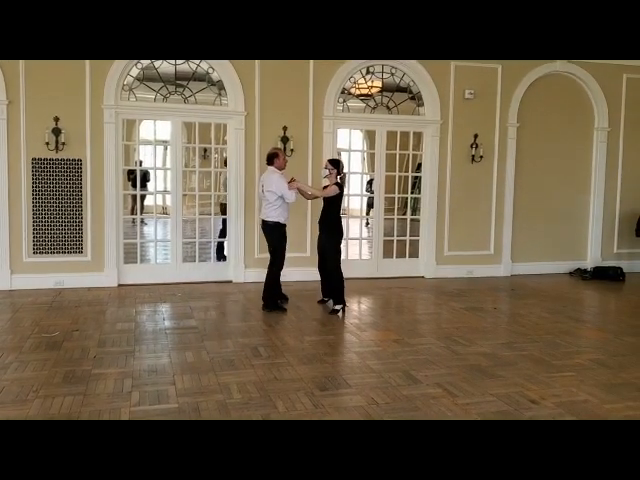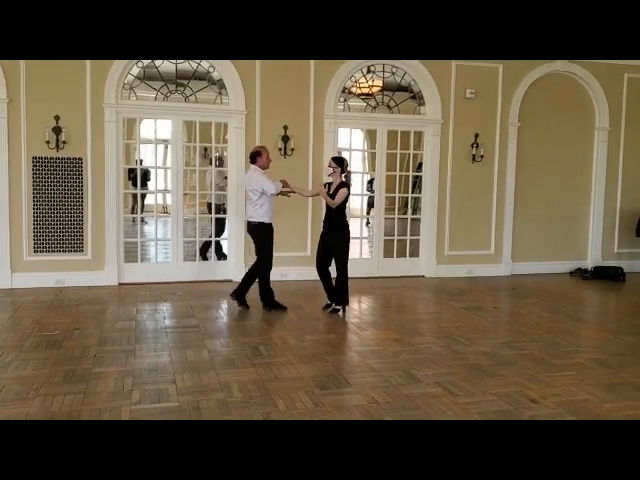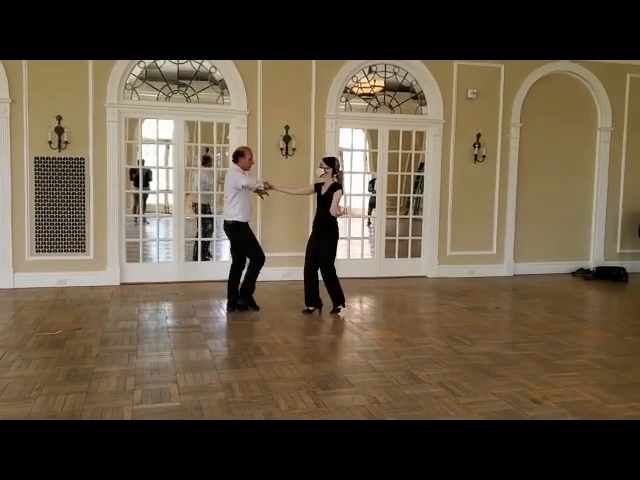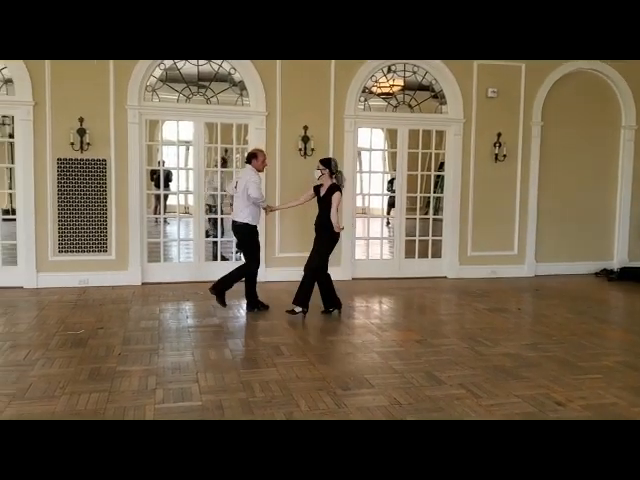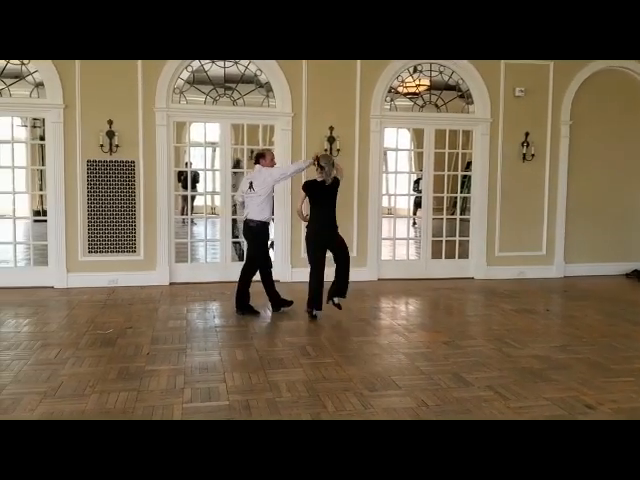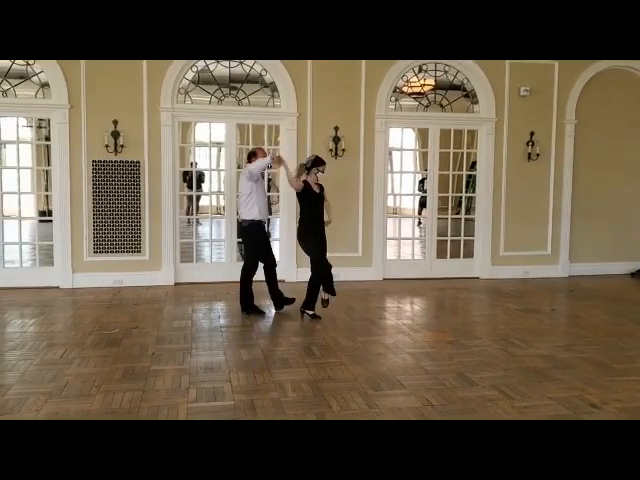
dt=0.4s
person 1, frame 1
left shoulder: (267, 176)
right shoulder: (277, 177)
right elbow: (291, 198)
left wrist: (287, 186)
right wrist: (293, 187)
left hip: (269, 222)
right hip: (275, 224)
left knee: (276, 260)
right knee: (277, 262)
left ankle: (275, 293)
right ankle: (269, 301)
person 1, frame 2
left shoulder: (252, 174)
right shoulder: (258, 175)
right elbow: (272, 189)
left wrist: (280, 190)
right wrist: (281, 184)
left hip: (256, 223)
right hip: (261, 225)
left knee: (263, 260)
right knee: (265, 262)
left ankle: (240, 292)
right ankle: (268, 301)
person 1, frame 3
left shoulder: (236, 174)
right shoulder: (235, 174)
right elbow: (246, 182)
left wrist: (257, 189)
right wrist: (261, 184)
left hip: (234, 224)
right hip: (237, 225)
left knee: (239, 262)
right knee: (258, 258)
left ankle: (234, 301)
right ankle: (245, 296)
person 1, frame 4
left shoulder: (243, 175)
right shoulder: (252, 176)
left elbow: (231, 189)
right elbow: (254, 194)
right wrist: (264, 204)
left hip: (241, 224)
right hip: (245, 226)
left knee: (252, 262)
right knee: (253, 263)
left ankle: (253, 301)
right ankle: (221, 286)
person 1, frame 5
left shoulder: (248, 177)
right shoulder: (267, 174)
left elbow: (239, 198)
right elbow: (290, 169)
right wrist: (310, 162)
left hip: (251, 224)
right hip: (258, 226)
left knee: (264, 264)
right knee: (252, 265)
left ankle: (275, 300)
right ankle: (242, 304)
person 1, frame 6
left shoulder: (253, 177)
right shoulder: (249, 174)
right elbow: (253, 167)
right wrist: (271, 159)
left hip: (258, 226)
right hip: (251, 226)
left knee: (270, 262)
right knee: (251, 264)
left ankle: (278, 299)
right ankle: (247, 305)
person 2, frame 1
left shoulder: (337, 187)
right shoulder: (327, 187)
left elbow: (320, 194)
right elbow: (309, 196)
left wrist: (300, 185)
right wrist: (299, 187)
left hip: (334, 230)
right hip: (325, 229)
left knee: (333, 265)
right knee: (323, 264)
left ankle: (339, 302)
right ankle: (327, 295)
person 2, frame 2
left shoulder: (344, 187)
right shoulder: (328, 186)
left elbow: (334, 204)
right elbow: (308, 194)
left wrist: (324, 195)
right wrist: (291, 187)
left hip: (340, 231)
right hip: (327, 229)
left knee: (341, 267)
right knee: (321, 265)
left ankle: (340, 303)
right ankle: (333, 298)
person 2, frame 3
left shoulder: (337, 188)
right shoulder: (318, 187)
left elbow: (333, 210)
right elbow: (295, 191)
left wrist: (338, 212)
right wrist: (273, 187)
left hip: (329, 232)
right hip: (317, 230)
left knee: (327, 268)
right knee: (309, 267)
left ankle: (338, 302)
right ankle: (313, 303)
person 2, frame 4
left shoulder: (336, 190)
right shoulder: (318, 189)
left elbow: (333, 212)
right elbow: (298, 201)
left wrist: (336, 225)
right wrist: (276, 207)
left hip: (329, 234)
right hip: (320, 233)
left knee: (311, 268)
right knee: (320, 269)
left ankle: (301, 305)
right ankle: (333, 304)
person 2, frame 5
left shoulder: (308, 185)
right shoulder: (335, 183)
left elbow: (299, 209)
right elbow: (339, 169)
left wrist: (304, 219)
left hip: (314, 233)
right hip: (332, 232)
left knee: (316, 270)
right knee: (344, 262)
left ankle: (313, 307)
right ankle: (335, 295)
person 2, frame 6
left shoulder: (320, 188)
right shoulder: (302, 186)
left elbow: (326, 201)
right elbow: (292, 180)
left wrist: (329, 218)
right wrist: (284, 165)
left hip: (319, 233)
right hip: (307, 234)
left knee: (318, 269)
right knee: (324, 266)
left ankle: (308, 307)
right ankle: (327, 291)
